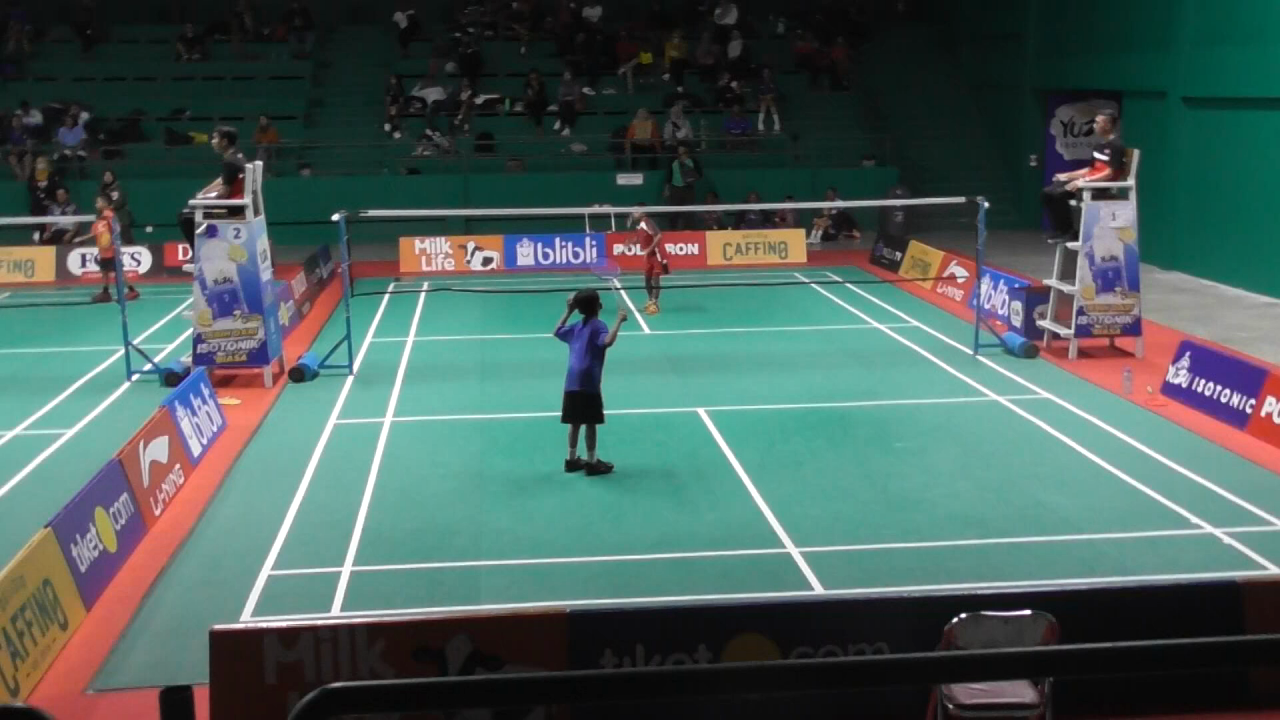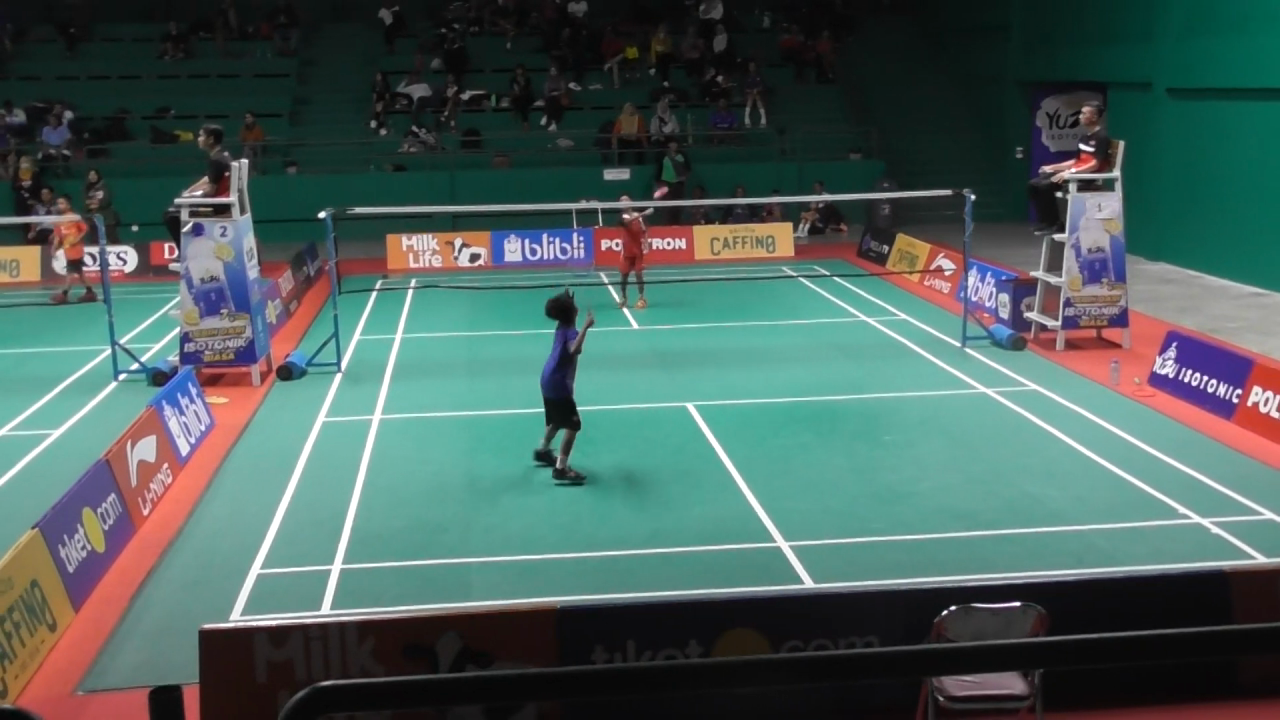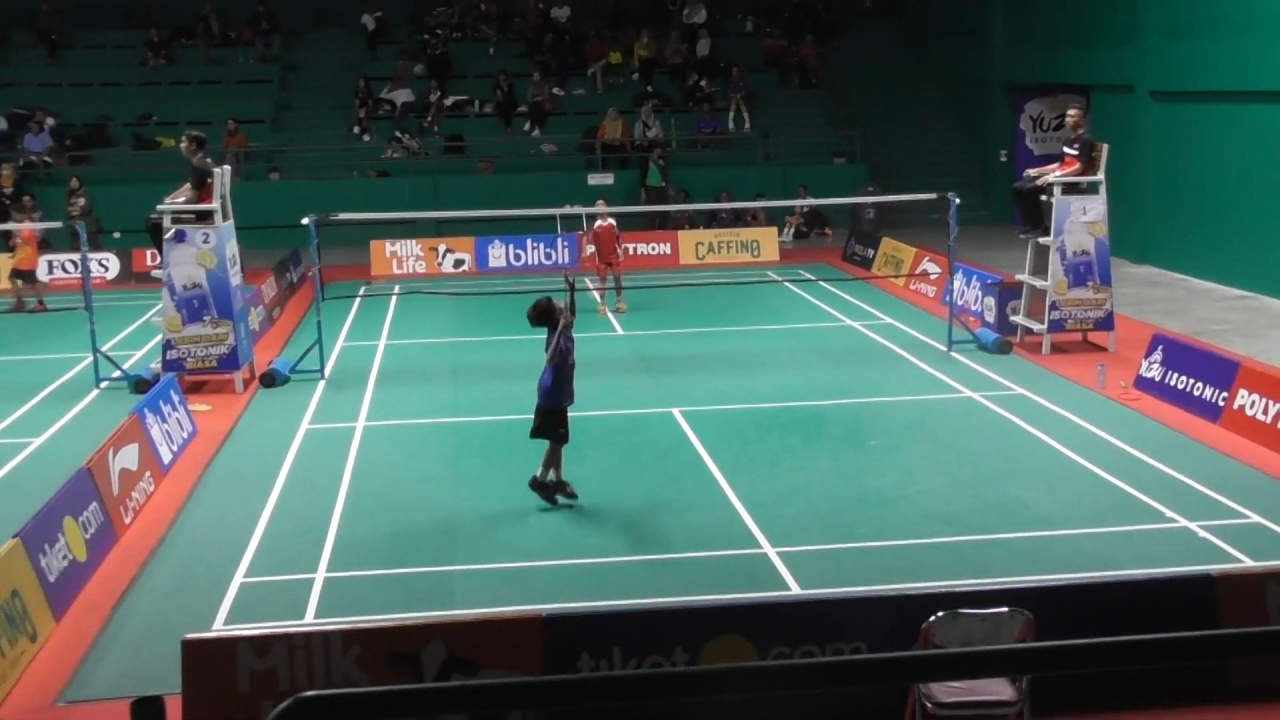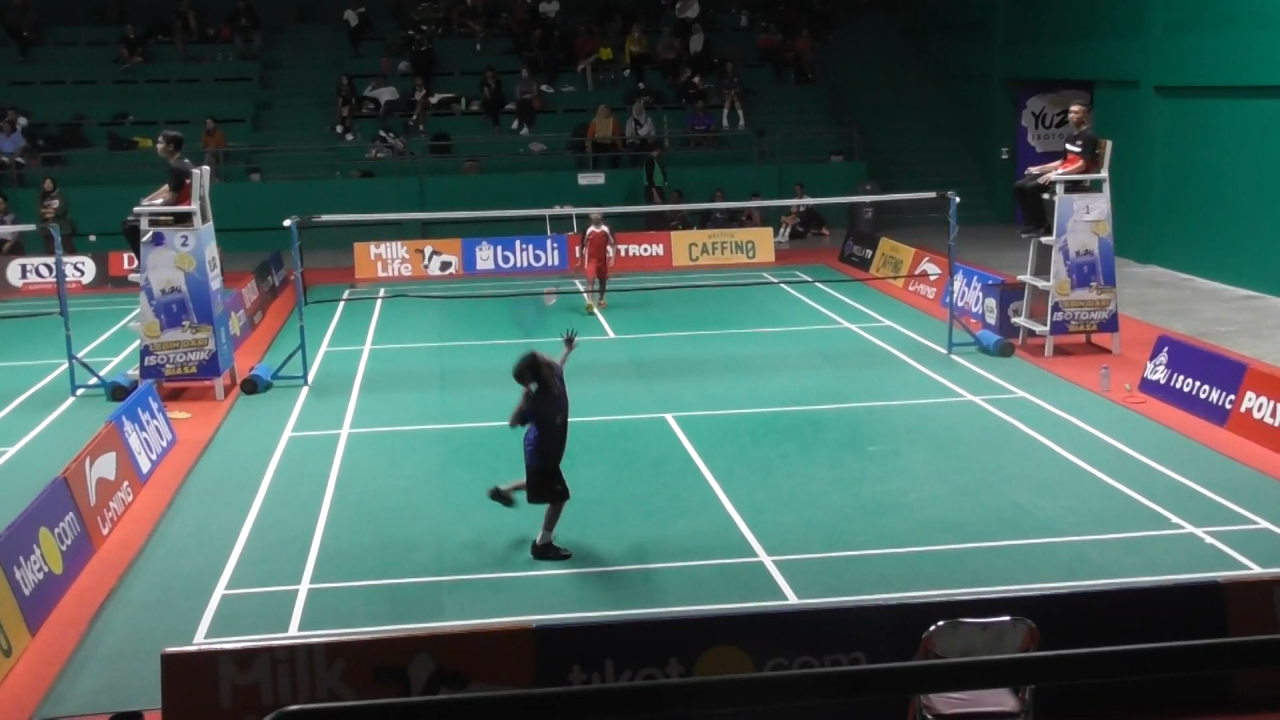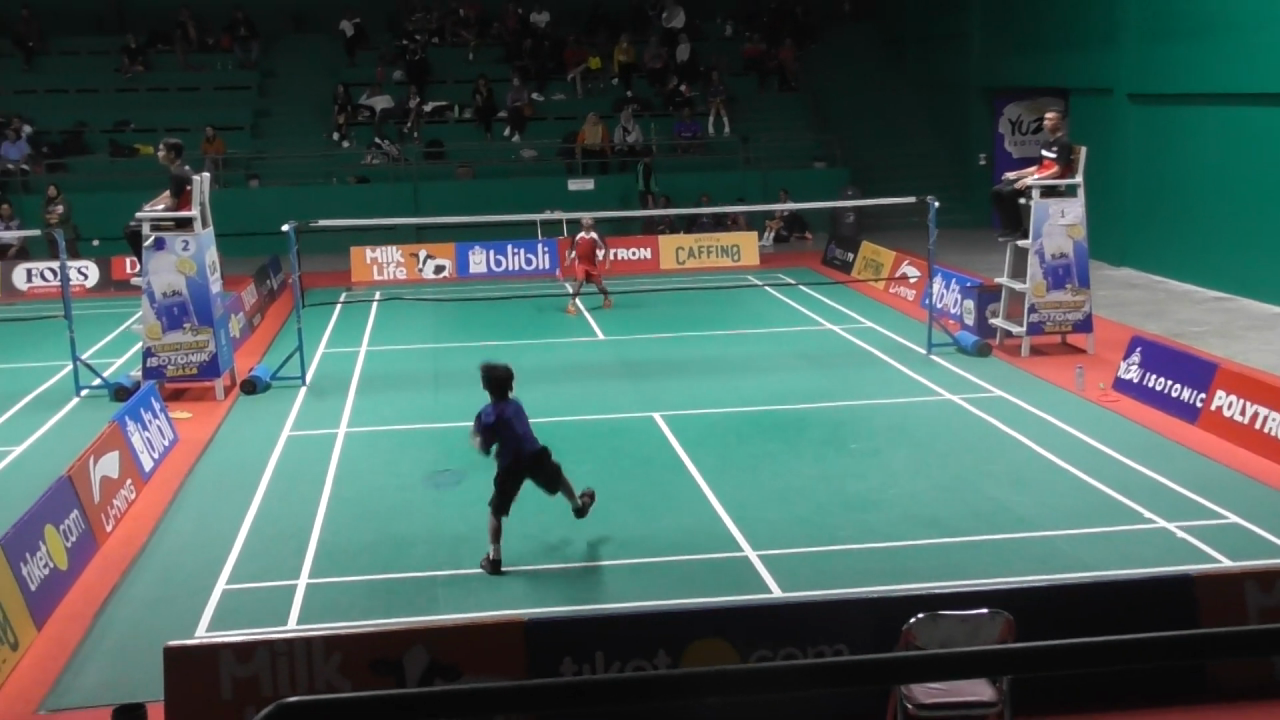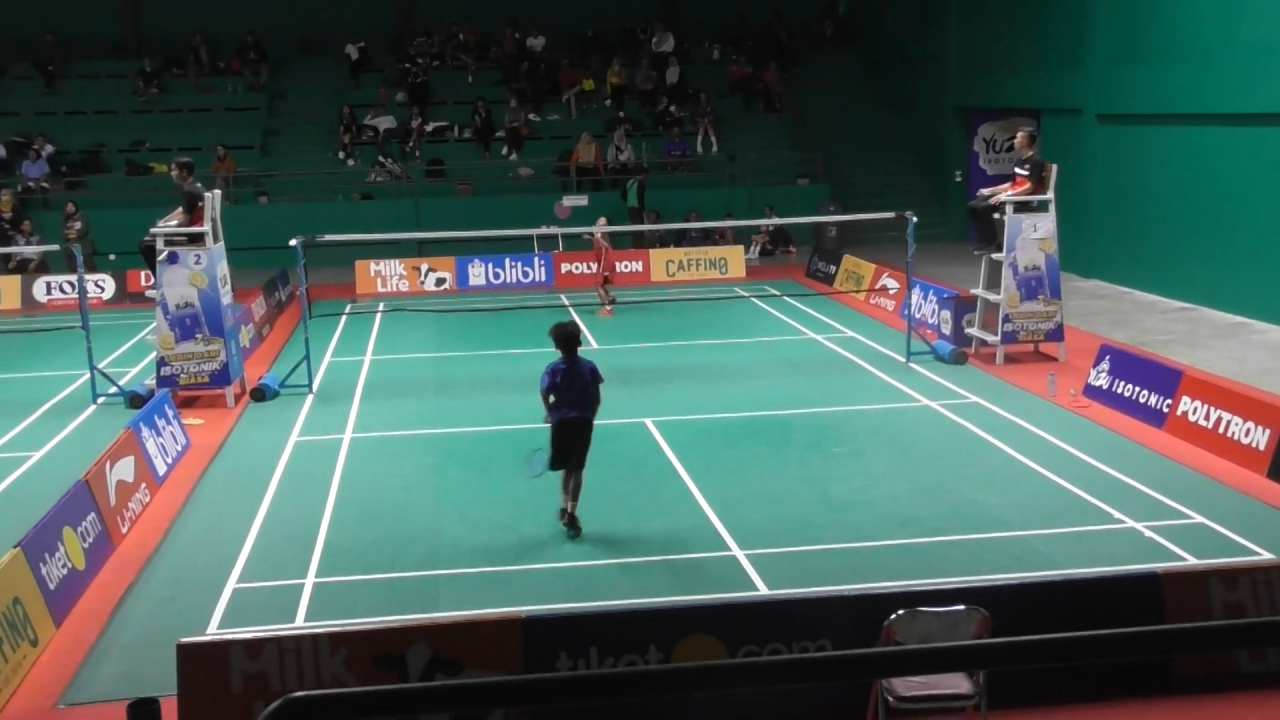
dt=0.5s
person 1, frame 1
left shoulder: (575, 327)
right shoulder: (598, 325)
left elbow: (556, 332)
right elbow: (607, 343)
left wrist: (569, 311)
right wrist: (619, 321)
left hip: (572, 380)
right hip: (588, 381)
left knee: (575, 421)
right knee: (591, 422)
left ankle: (572, 459)
right ankle: (592, 462)
person 1, frame 2
left shoulder: (562, 328)
right shoulder: (570, 332)
right elbow: (574, 350)
left wrist: (554, 309)
right wrist: (585, 327)
left hip: (549, 382)
right hip: (559, 385)
left knee: (557, 420)
right knee: (572, 425)
left ankle: (543, 451)
right ankle: (561, 468)
person 1, frame 3
left shoulder: (564, 328)
right shoulder: (555, 337)
left elbow: (571, 315)
right elbow: (551, 359)
left wrist: (571, 292)
right wrist: (561, 329)
left hip: (560, 394)
right hip: (553, 396)
left knee: (559, 440)
right knee: (557, 440)
left ankle: (556, 482)
right ankle: (540, 479)
person 1, frame 4
left shoulder: (556, 377)
right shoulder: (539, 400)
right elbow: (514, 422)
left wrist: (567, 351)
right wrist: (525, 399)
left hip: (549, 449)
right hip: (542, 453)
left knee: (541, 485)
right knee: (558, 496)
left ankle: (502, 491)
right ankle: (542, 543)
person 1, frame 5
left shoulder: (485, 415)
right shoulder: (514, 405)
left elbow: (485, 447)
left wrist: (477, 441)
left hip: (510, 466)
right hip: (537, 456)
left knee: (496, 511)
right knee: (557, 480)
left ankle: (494, 558)
right ankle: (579, 505)
person 1, frame 6
left shoulder: (553, 368)
right shoulder: (589, 367)
left elbow: (545, 392)
right elbow: (597, 398)
left wrist: (549, 411)
right wrist: (590, 417)
left hip: (560, 422)
right hip: (582, 422)
left knee: (567, 467)
right knee: (576, 469)
left ankle: (565, 509)
right ankle: (571, 514)
